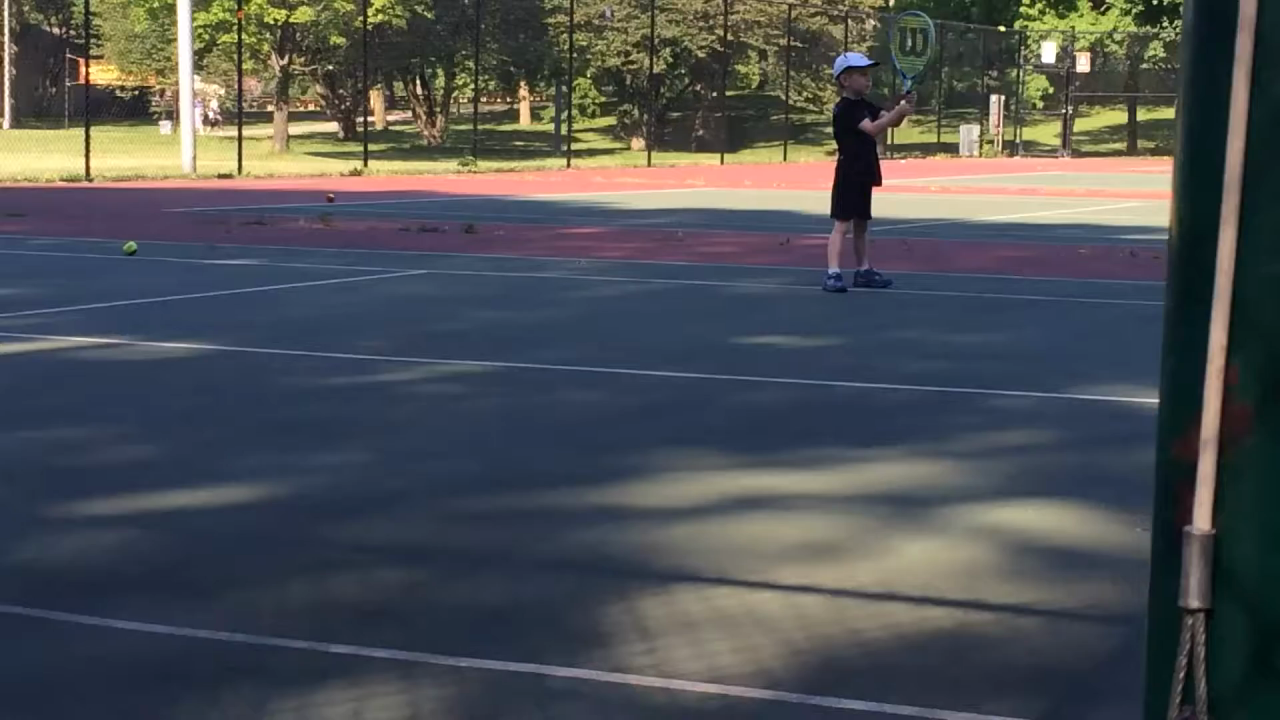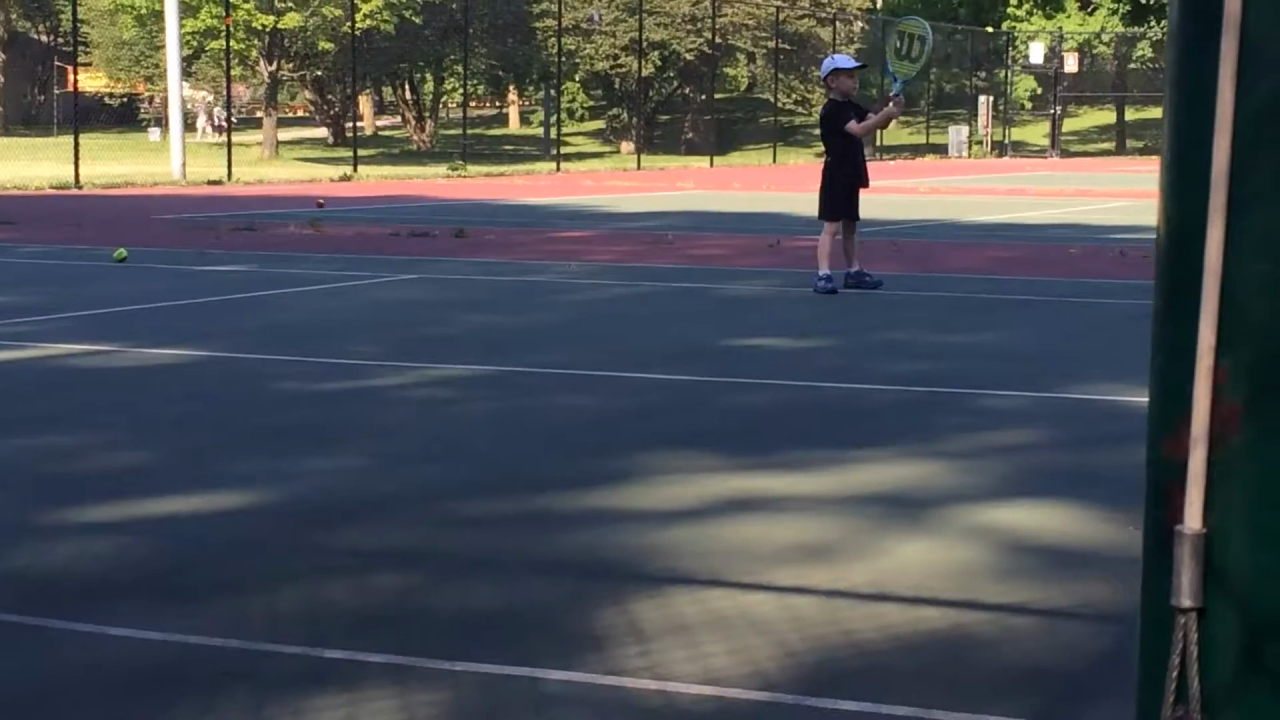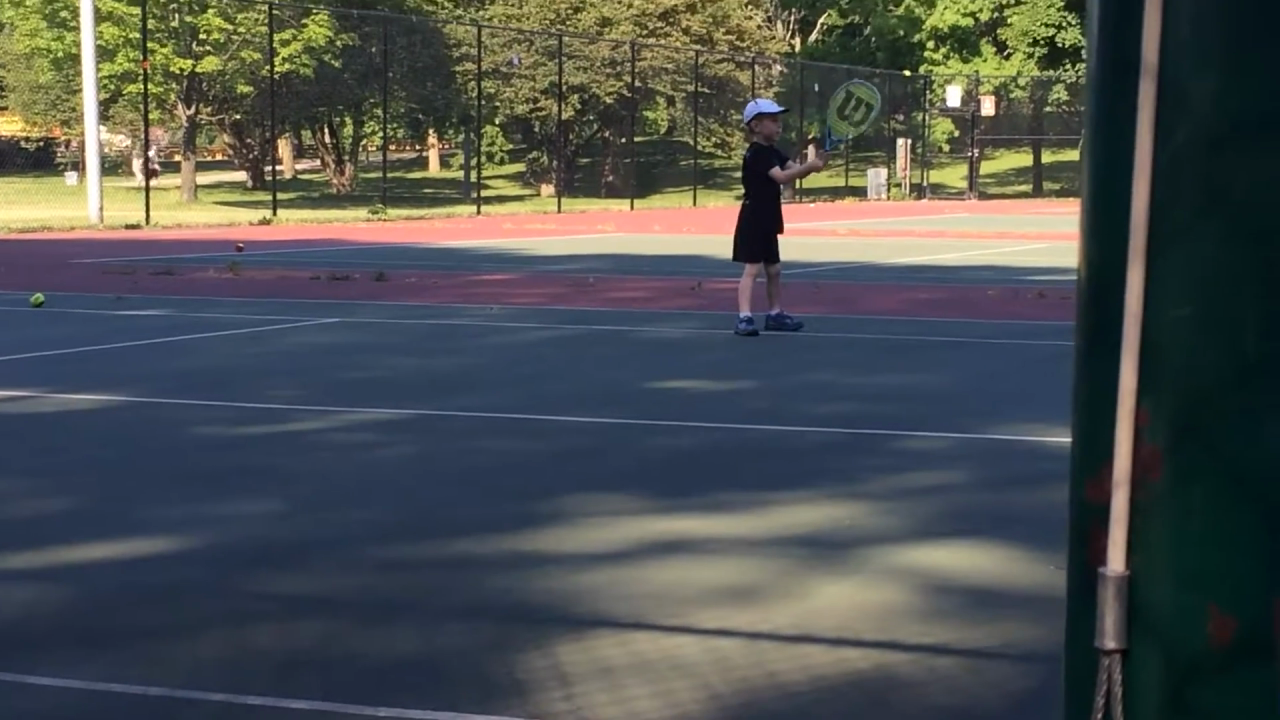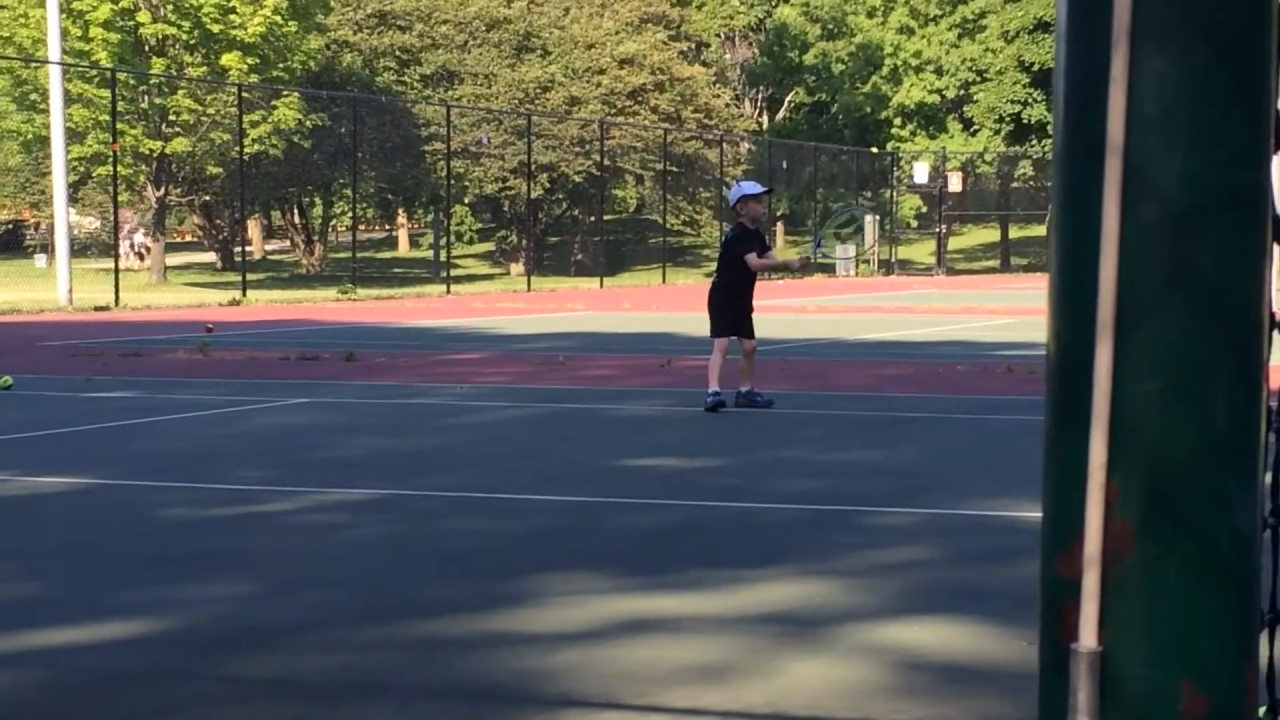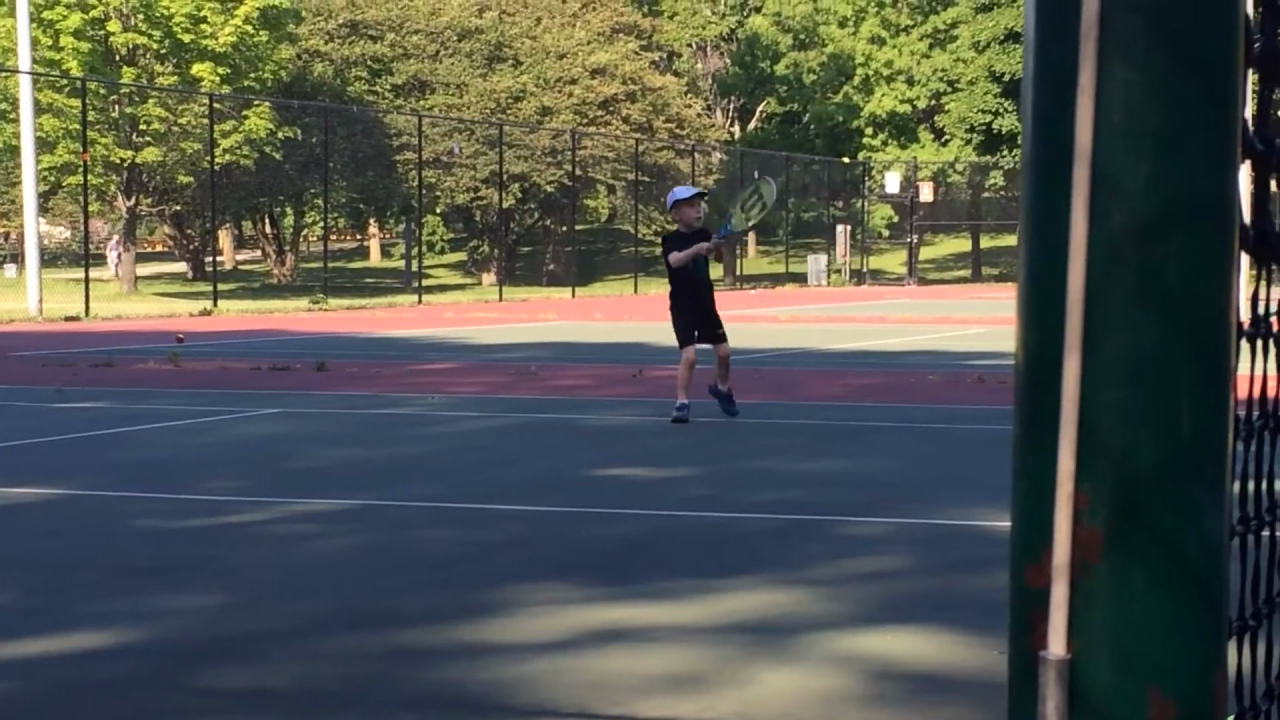
dt=0.5s
person 1, frame 1
left shoulder: (865, 104)
right shoulder: (845, 108)
left elbow: (891, 121)
right elbow: (873, 128)
left wrist: (903, 108)
right wrist: (898, 111)
left hip: (864, 175)
right hip: (849, 175)
left knee: (861, 225)
right knee: (842, 224)
left ankle: (863, 270)
right ankle: (832, 273)
person 1, frame 2
left shoulder: (852, 106)
right shoulder: (831, 110)
left elbow: (878, 124)
right elbow: (859, 130)
left wrist: (891, 111)
right wrist: (885, 114)
left hip: (851, 177)
right hip: (836, 177)
left knee: (850, 226)
right knee: (832, 226)
left ankle: (853, 271)
right ankle: (823, 275)
person 1, frame 3
left shoulder: (772, 152)
right shoulder: (756, 153)
left elbow: (795, 170)
right elbow: (782, 177)
left wrist: (814, 163)
right wrist: (809, 166)
left hip: (768, 222)
right hip: (753, 221)
left knee: (774, 269)
right knee: (752, 269)
left ankle: (775, 314)
right ankle: (744, 317)
person 1, frame 4
left shoulder: (756, 234)
right shoulder: (738, 235)
left elbow: (771, 260)
right elbow: (755, 264)
left wrist: (793, 262)
right wrist: (786, 264)
left hip: (741, 300)
right hip: (723, 298)
left knee: (749, 346)
right knee: (721, 345)
left ankle: (746, 391)
right ankle: (713, 392)
person 1, frame 5
left shoulder: (704, 235)
right shoulder: (670, 239)
left elbow: (715, 249)
right elbow: (674, 261)
left wrist: (714, 248)
right wrist: (697, 249)
left hip: (706, 304)
right hip: (682, 306)
left knee: (723, 351)
right knee: (689, 355)
left ankle: (722, 388)
right ankle: (682, 404)
